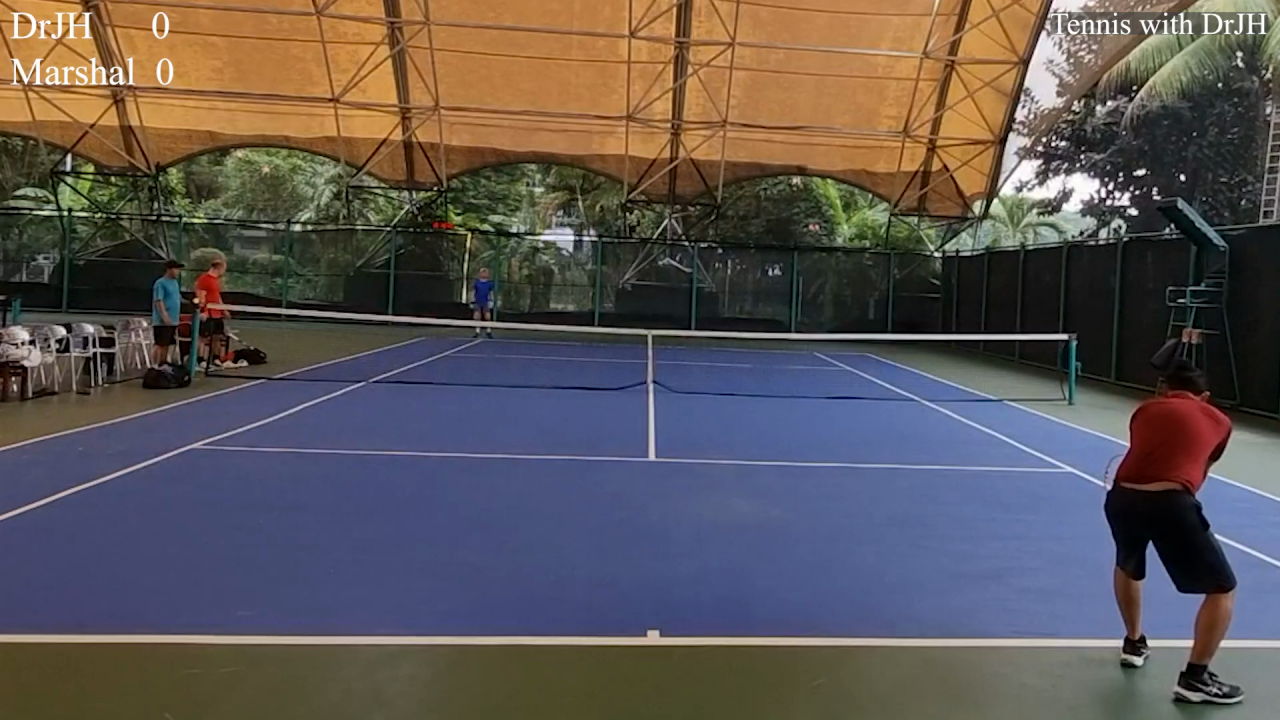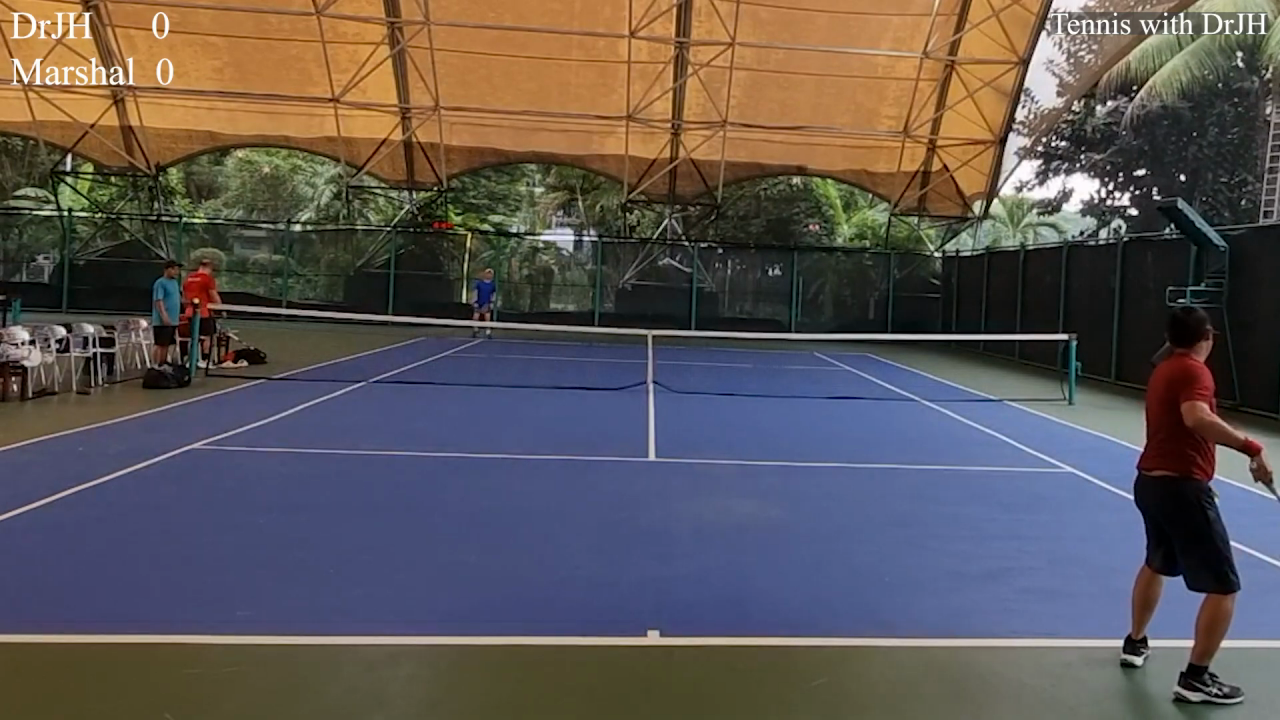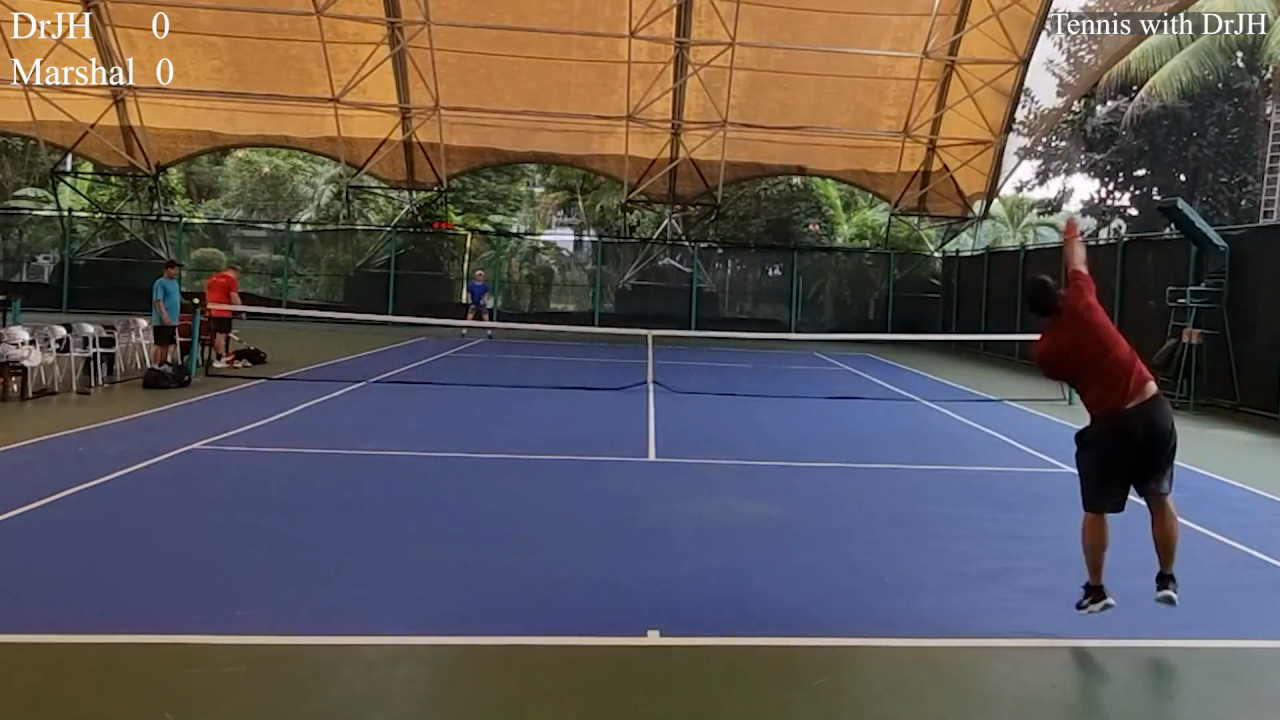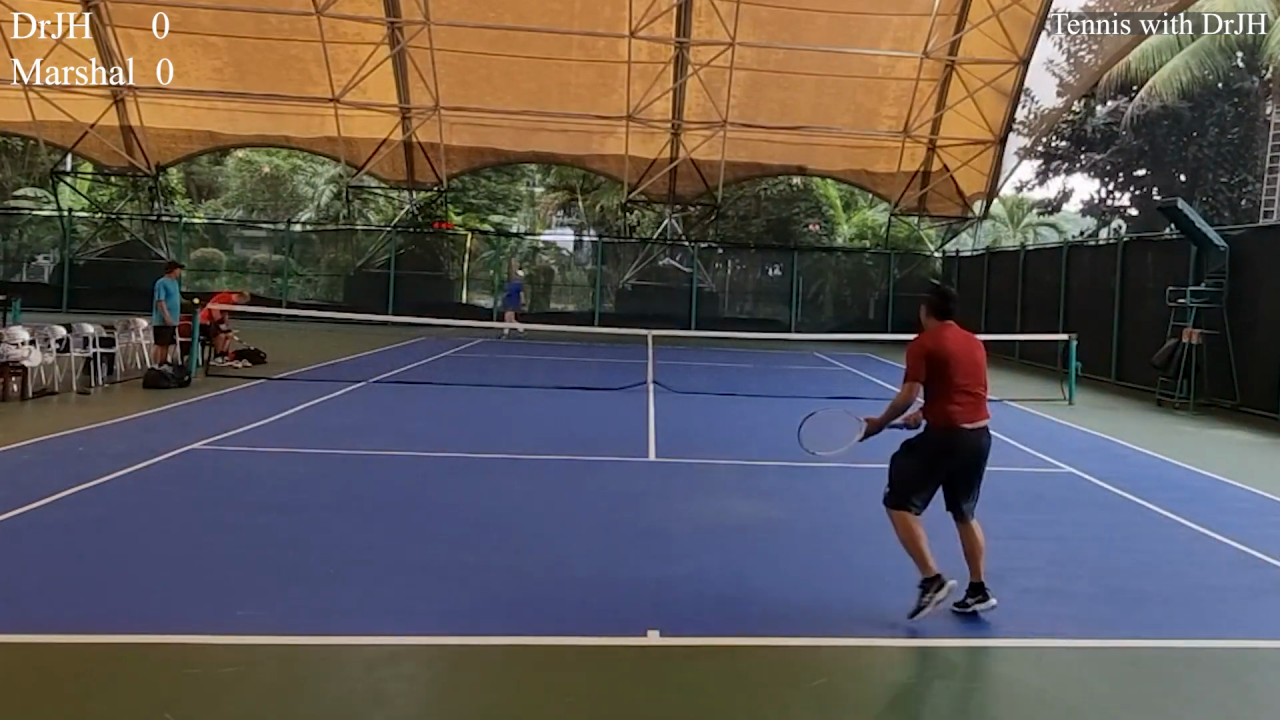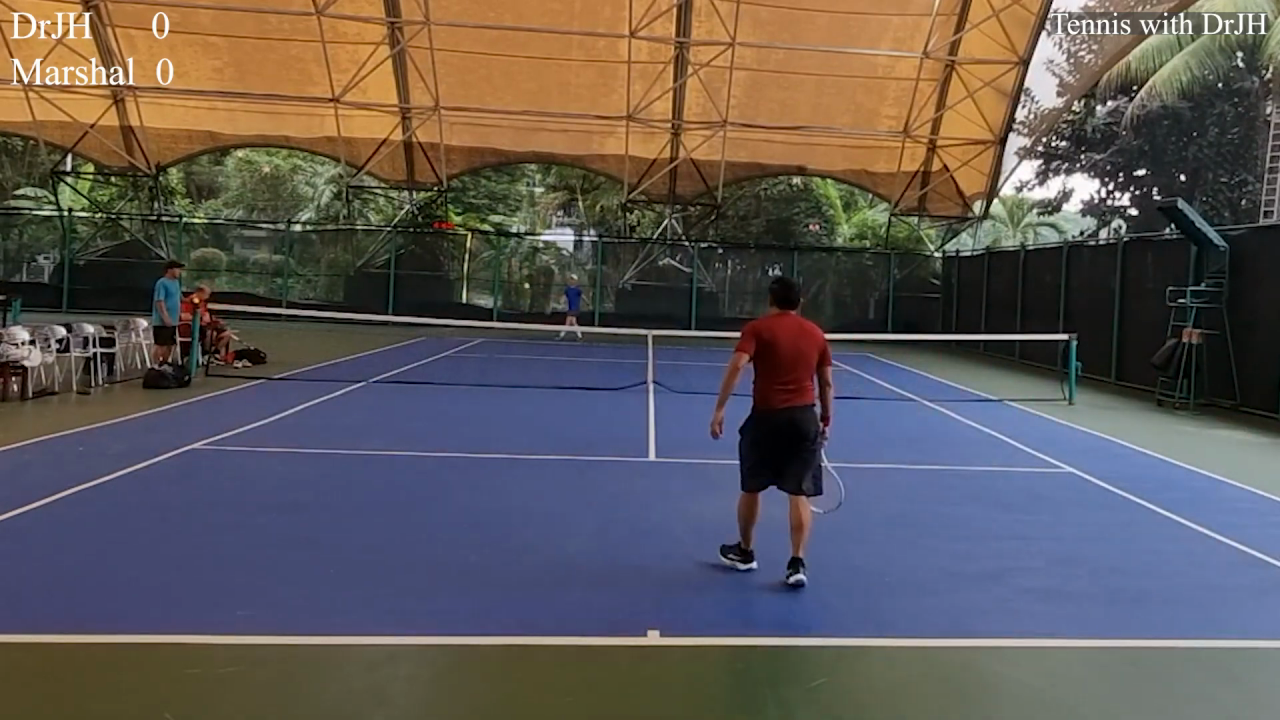
dt=1s
person 1, frame 1
left shoulder: (1145, 410)
right shoulder: (1219, 421)
left hip: (1124, 497)
right hip: (1171, 503)
left knee: (1127, 566)
right knee: (1221, 589)
left ankle: (1134, 643)
right ankle: (1195, 678)
person 1, frame 2
left shoulder: (1163, 371)
right shoulder: (1194, 372)
right elbow: (1196, 419)
right wrist: (1251, 448)
left hip: (1149, 483)
right hip: (1183, 489)
left knee: (1155, 566)
right knee: (1223, 587)
left ankle: (1135, 643)
right ankle: (1195, 677)
person 1, frame 3
left shoulder: (1044, 351)
right shoulder: (1081, 306)
right elbow: (1076, 266)
right wrist: (1071, 236)
left hip: (1109, 426)
right hip: (1152, 413)
left knee: (1096, 511)
right knee: (1160, 499)
left ankle: (1095, 590)
right ankle: (1167, 579)
person 1, frame 4
left shoulder: (923, 343)
right shoulder: (975, 343)
left elbow: (908, 394)
left wrist: (880, 423)
right wrist: (925, 412)
left hip: (946, 436)
right hip: (980, 436)
left knee: (899, 506)
right knee: (965, 515)
left ankle: (933, 579)
right ankle: (978, 591)
person 1, frame 5
left shoulder: (757, 329)
right shoulder: (815, 334)
left elbow: (736, 367)
right elbow: (826, 382)
left wrist: (719, 410)
right wrist: (826, 420)
left hip: (767, 417)
right hip: (804, 417)
left knee: (751, 488)
right knee: (799, 493)
left ankle: (744, 552)
right ankle: (797, 564)
